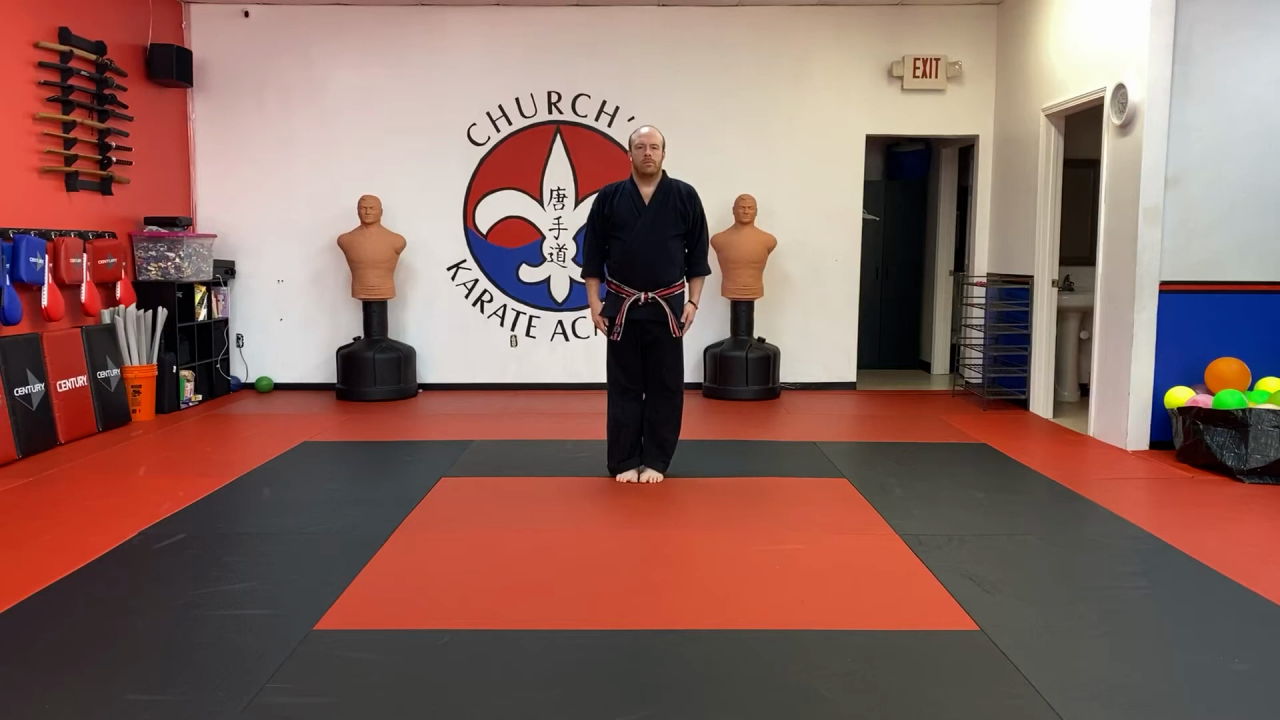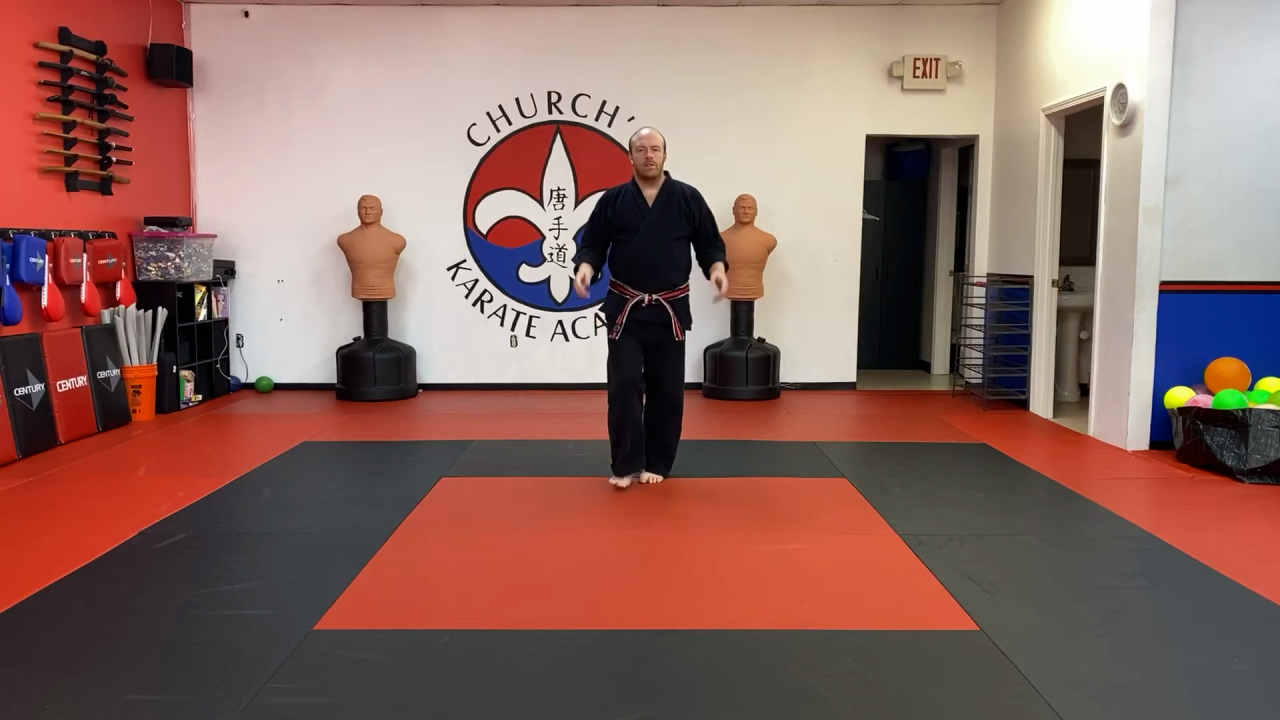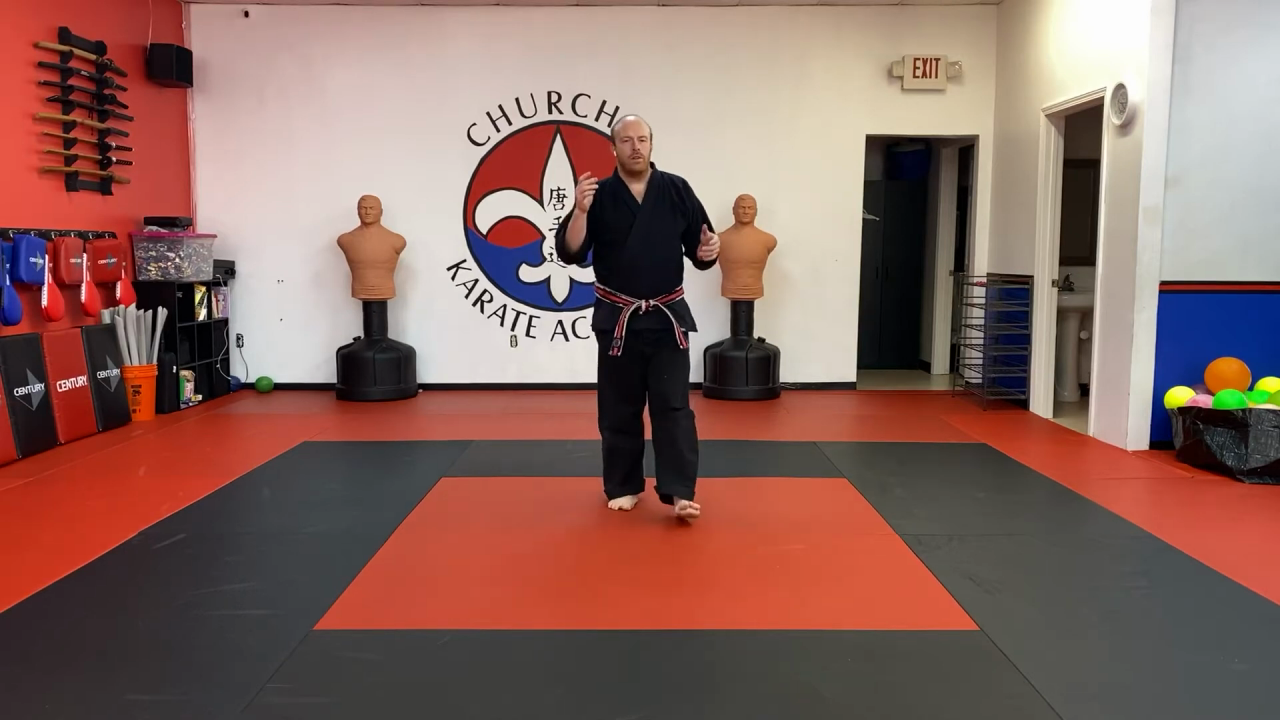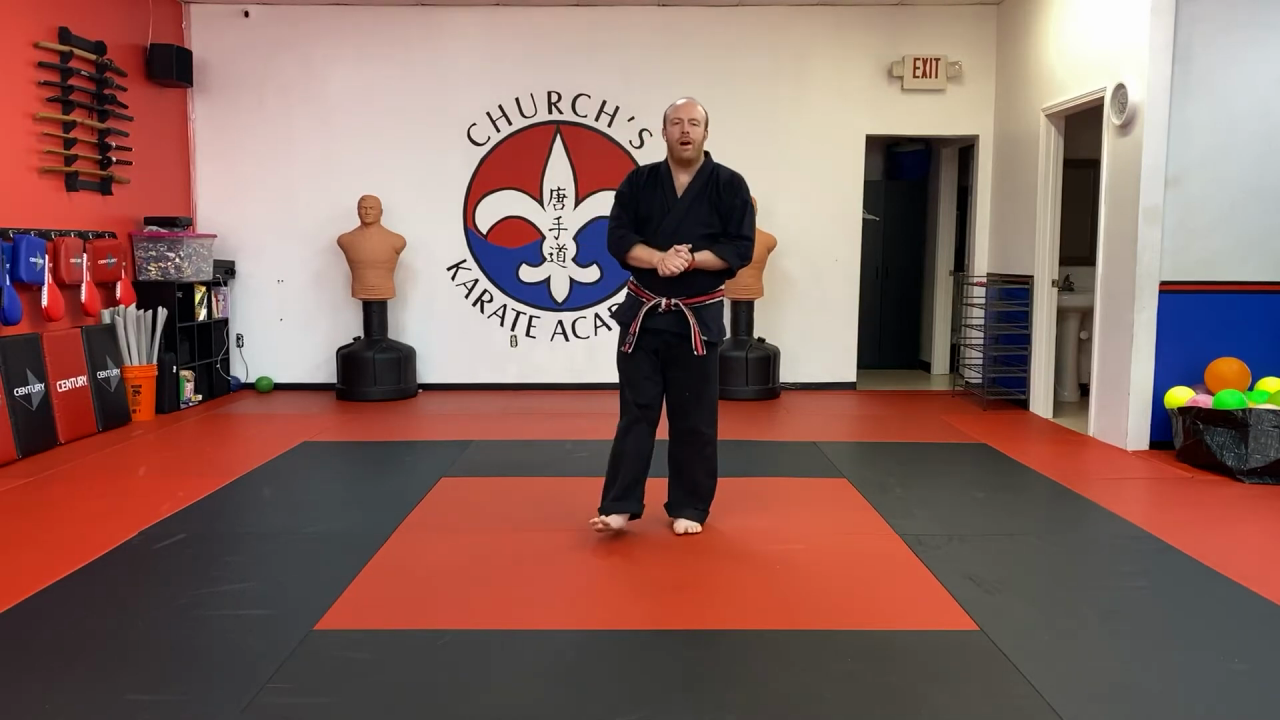
dt=1s
person 1, frame 1
left shoulder: (685, 197)
right shoulder: (609, 197)
left elbow: (697, 254)
right elbow: (593, 254)
left wrist: (692, 302)
right wrist: (595, 301)
left hip: (667, 306)
right hip: (622, 306)
left knee: (665, 387)
right knee: (624, 387)
left ankle: (655, 461)
right ankle: (624, 462)
person 1, frame 2
left shoulder: (688, 198)
right shoulder: (612, 200)
left elbow: (709, 245)
right elbow: (592, 247)
left wrist: (717, 270)
right wrist: (585, 270)
left hip: (669, 309)
right hip: (625, 309)
left knee: (666, 392)
right knee: (624, 388)
left ankle: (656, 464)
right ankle: (626, 465)
person 1, frame 3
left shoulder: (677, 191)
right shoulder: (599, 195)
left elbow: (697, 243)
right elbow: (571, 253)
left wrist: (708, 250)
right wrist: (580, 211)
left hip: (668, 316)
right hip: (617, 316)
left knee: (673, 404)
right knee: (619, 407)
left ankle: (679, 492)
right ankle: (623, 486)
person 1, frame 4
left shoulder: (729, 185)
right shoulder: (638, 182)
left elbow: (740, 248)
right elbow: (618, 239)
left wrist: (690, 259)
right wrist: (660, 259)
left hip: (698, 317)
right hip: (643, 314)
left knee: (695, 419)
right knee: (636, 411)
left ankle: (688, 508)
right ankle: (619, 506)
